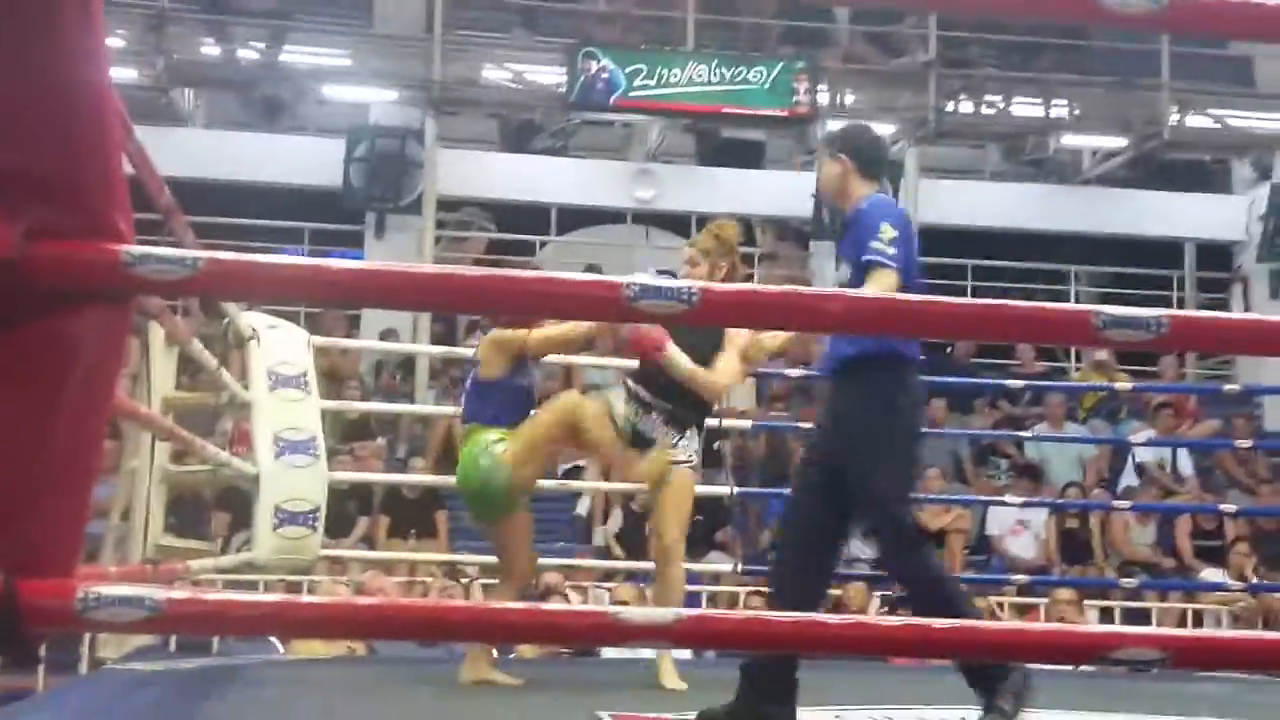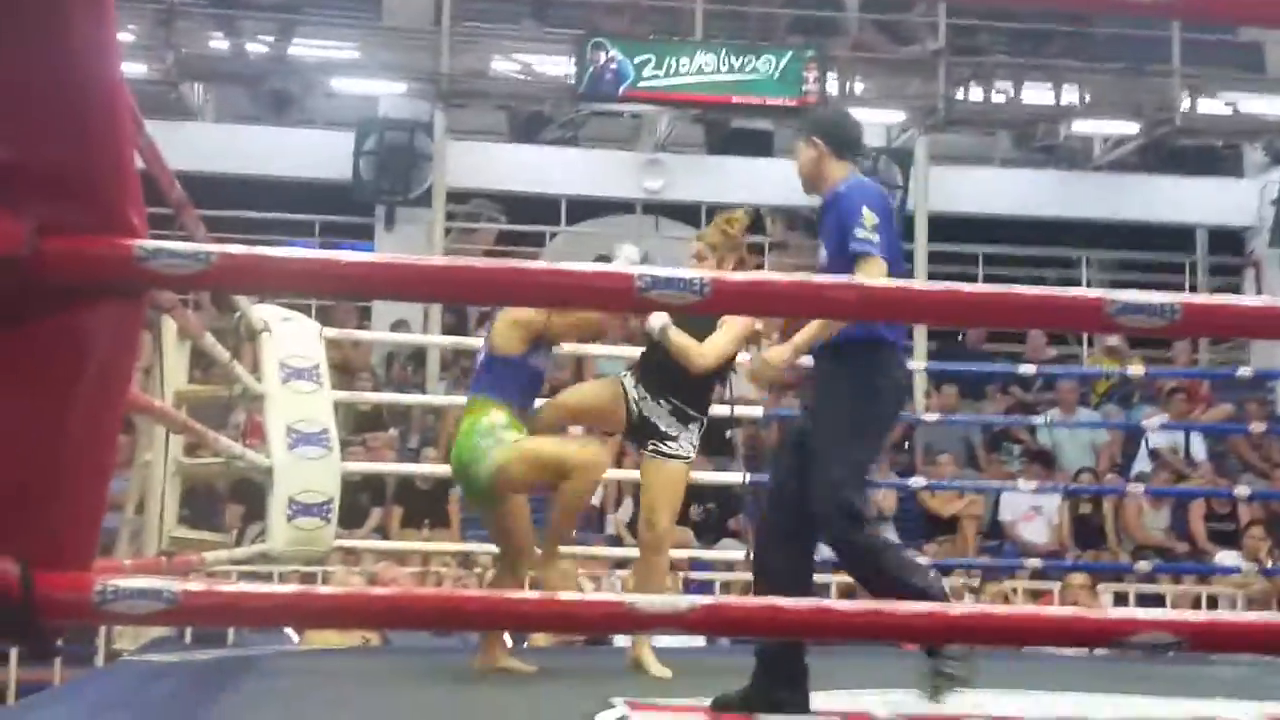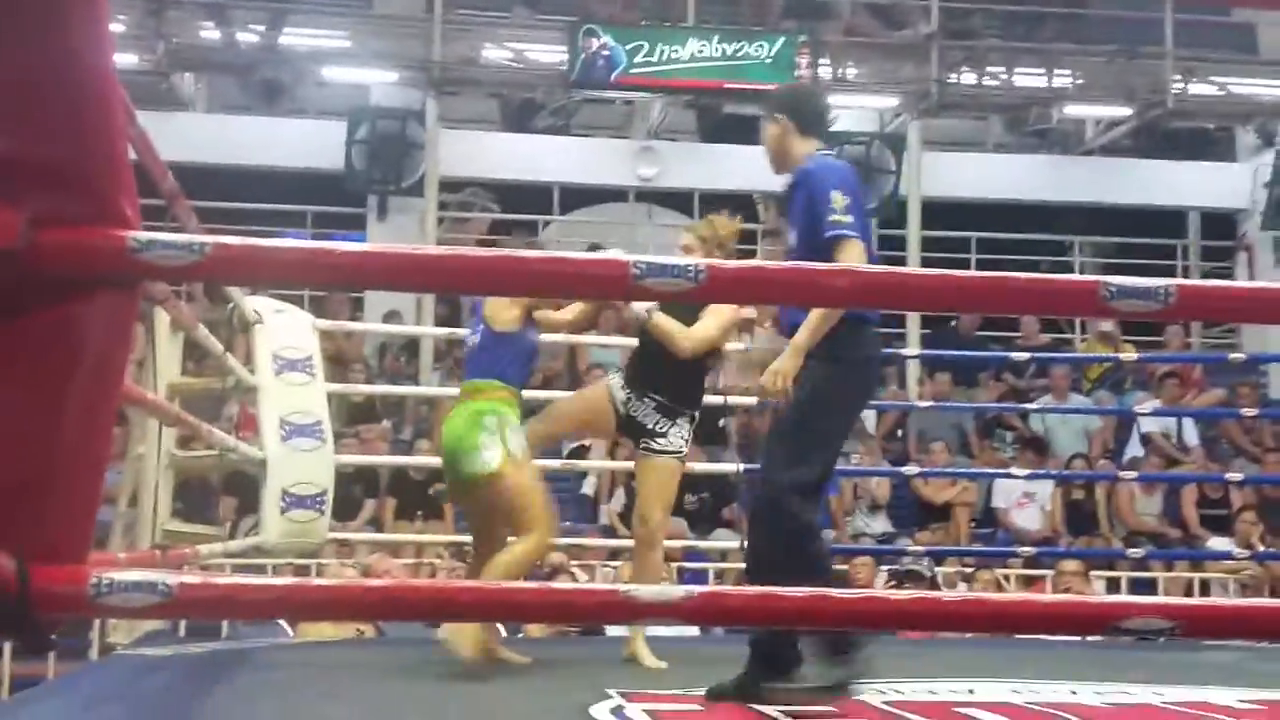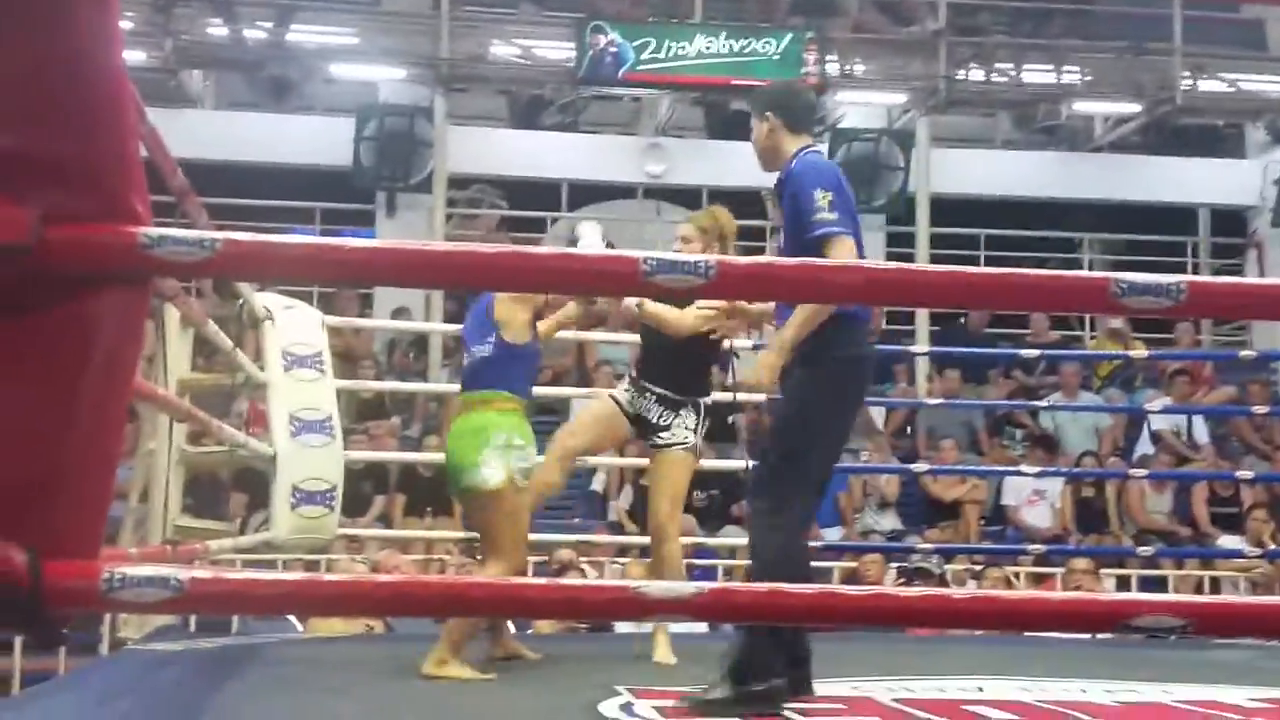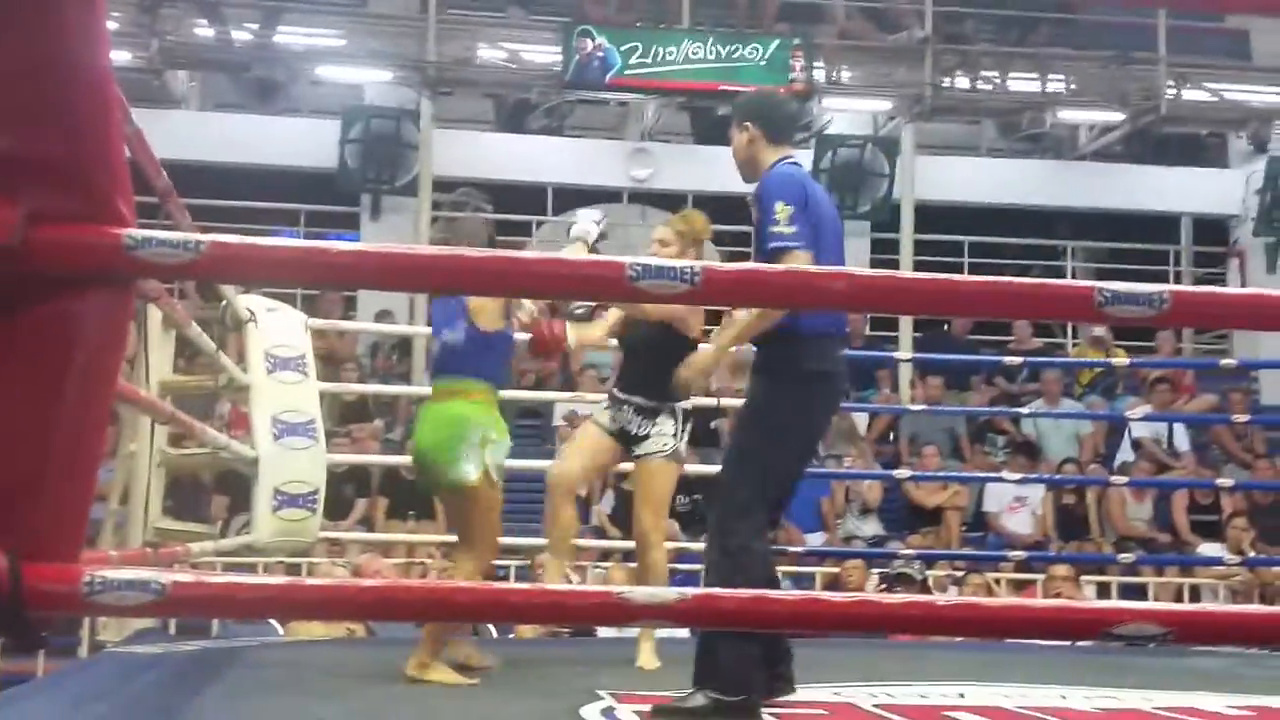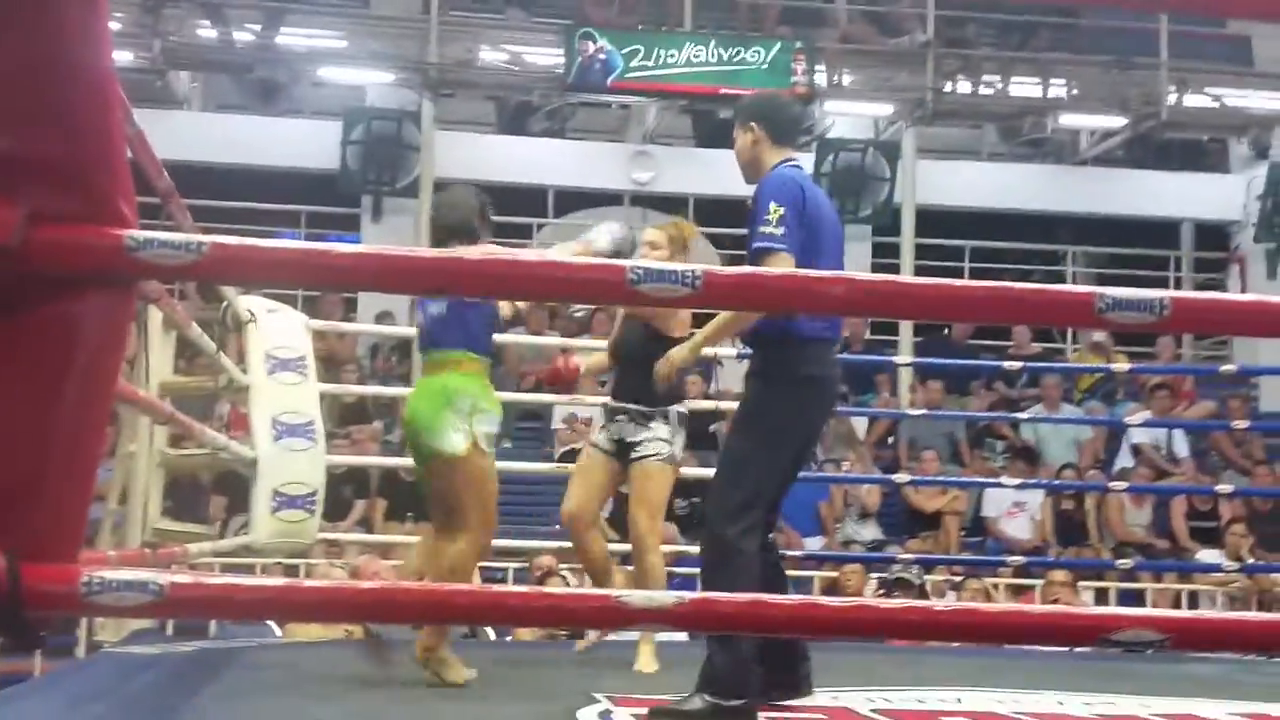
dt=0.1s
person 1, frame 1
left shoulder: (879, 215)
right shoulder: (861, 225)
left elbow: (879, 295)
left hip: (880, 393)
right hip: (854, 395)
left knee: (897, 540)
right knee: (800, 540)
person 1, frame 2
left shoulder: (857, 196)
right shoulder: (841, 207)
left elbow: (871, 286)
left wrist: (793, 345)
left hip: (861, 374)
right hip: (840, 376)
left knee: (836, 515)
right knee: (782, 524)
person 1, frame 3
left shoulder: (823, 174)
right shoulder: (818, 180)
left elbow: (851, 268)
left wrist: (794, 353)
right wrist: (771, 317)
left hip: (836, 357)
right hip: (827, 358)
left knee: (786, 494)
right knee: (773, 500)
left ankle: (836, 642)
right ankle: (775, 660)
person 1, frame 4
left shoulder: (808, 171)
right shoulder: (809, 176)
left elbow: (843, 265)
left wrist: (777, 348)
right wrist: (763, 311)
left hip: (827, 356)
right hip: (822, 355)
left knee: (777, 504)
right knee: (780, 502)
right ankle: (781, 661)
person 1, frame 5
left shoulder: (782, 185)
right shoulder: (812, 191)
left wrist: (716, 347)
right wrist: (743, 339)
left hip: (793, 366)
right hip: (815, 364)
left knee: (737, 516)
right knee: (751, 515)
right ankle: (765, 663)
person 1, frame 6
left shoulder: (778, 187)
right shoulder: (815, 195)
left wrist: (693, 345)
left hip: (787, 368)
right hip: (811, 367)
left knee: (730, 519)
right knee: (749, 519)
right ankle: (780, 667)
person 2, frame 1
left shoulder: (737, 325)
left elbow: (716, 390)
left wrist: (671, 355)
left hip: (679, 430)
right hip: (636, 402)
left knee: (667, 544)
left ankle: (666, 656)
person 2, frame 2
left shoulder: (740, 315)
left elbow: (700, 361)
left wrist: (656, 323)
left hip: (678, 424)
right hip: (637, 393)
left knee: (656, 533)
right knee: (557, 410)
left ankle: (642, 644)
person 2, frame 3
left shoulder: (725, 308)
left elbow: (687, 344)
left wrist: (641, 304)
left hip: (671, 417)
right hip: (627, 393)
left knee: (650, 526)
right knee: (551, 421)
left ankle: (637, 637)
person 2, frame 4
left shoulder: (719, 296)
left elbow: (679, 324)
right elbow: (623, 306)
left wrist: (630, 299)
left hip: (680, 411)
right hip: (637, 394)
left knee: (663, 524)
right knee: (564, 444)
left ankle: (659, 634)
person 2, frame 5
left shoulder: (687, 302)
right shoulder: (639, 296)
left elbow: (650, 310)
right elbow: (601, 332)
right wrist: (565, 334)
left hip: (661, 418)
right hip: (620, 408)
left knee: (648, 531)
right knee: (560, 479)
left ankle: (647, 640)
right ankle: (553, 580)
person 2, frame 6
left shoulder: (674, 301)
right shoulder: (631, 305)
left elbow: (647, 307)
right wrist: (582, 365)
left hip: (656, 423)
right hip: (616, 417)
left knee: (644, 535)
right knee: (574, 515)
left ankle: (648, 643)
person 3, frame 1
left shoulder: (521, 355)
right shoulder: (500, 342)
left elbow: (573, 335)
right elbow: (571, 334)
left hip: (487, 474)
right hip: (492, 460)
left knee: (519, 574)
right knee: (578, 407)
left ankle: (477, 662)
right ankle: (634, 467)
person 3, frame 2
left shoulder: (534, 335)
right shoulder: (520, 317)
left elbow: (587, 329)
right elbow: (591, 323)
left hip: (490, 446)
right hip: (486, 440)
left knee: (517, 555)
right knee: (591, 460)
left ankle: (492, 650)
right ankle: (552, 558)
person 3, frame 3
left shoulder: (509, 312)
right shoulder: (510, 296)
left elbow: (564, 320)
left hip: (467, 426)
right hip: (485, 426)
left knee: (491, 546)
right knee: (540, 533)
left ankle: (483, 638)
right ankle: (467, 629)
person 3, frame 4
left shoulder: (481, 311)
right shoulder: (515, 298)
left elbow: (534, 333)
left wrist: (571, 310)
left hip: (466, 433)
right hip: (494, 438)
left knee: (499, 551)
right knee: (507, 560)
left ankle: (500, 638)
right ankle: (442, 655)
person 3, frame 5
left shoulder: (444, 299)
right wrist: (583, 238)
left hip: (435, 423)
right hip: (467, 427)
left knee: (474, 546)
right knee: (479, 555)
left ankle: (449, 642)
right ankle: (424, 658)
person 3, frame 6
right shoulder: (475, 255)
right wrist: (594, 243)
left hip: (427, 399)
right hip: (456, 398)
left knee: (448, 524)
right knee: (475, 531)
left ankle: (415, 627)
right ankle: (431, 641)
